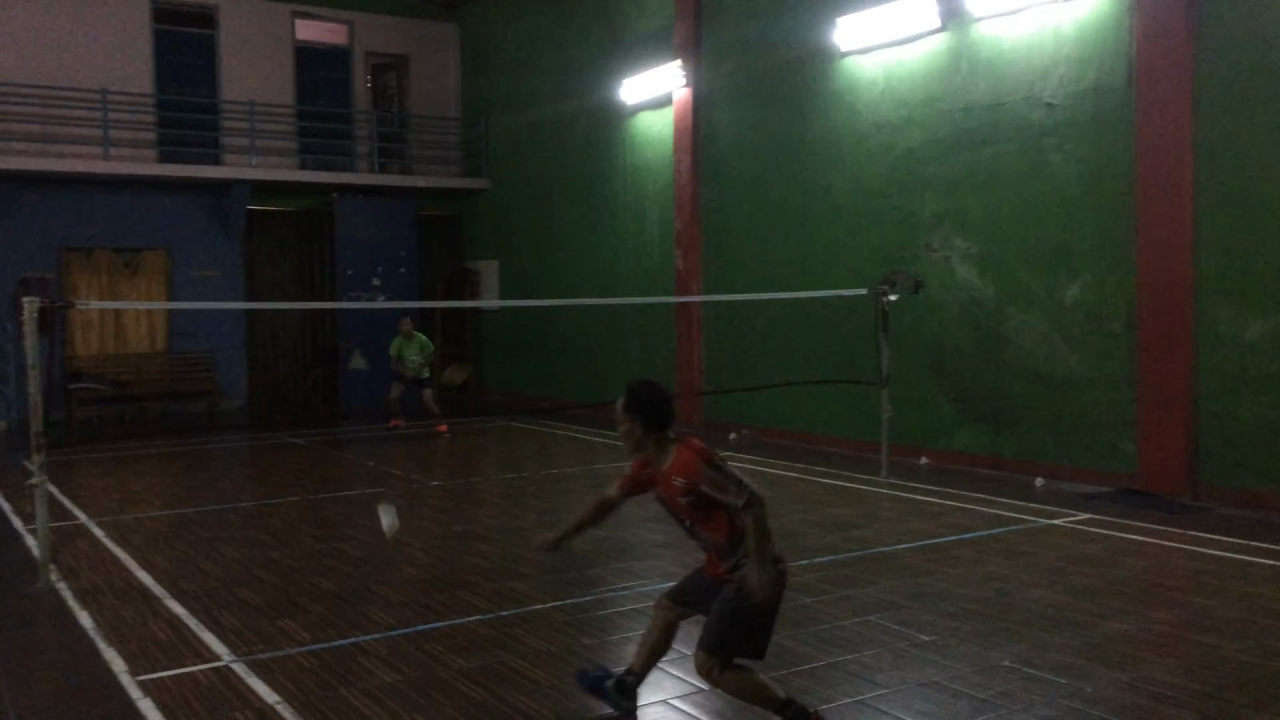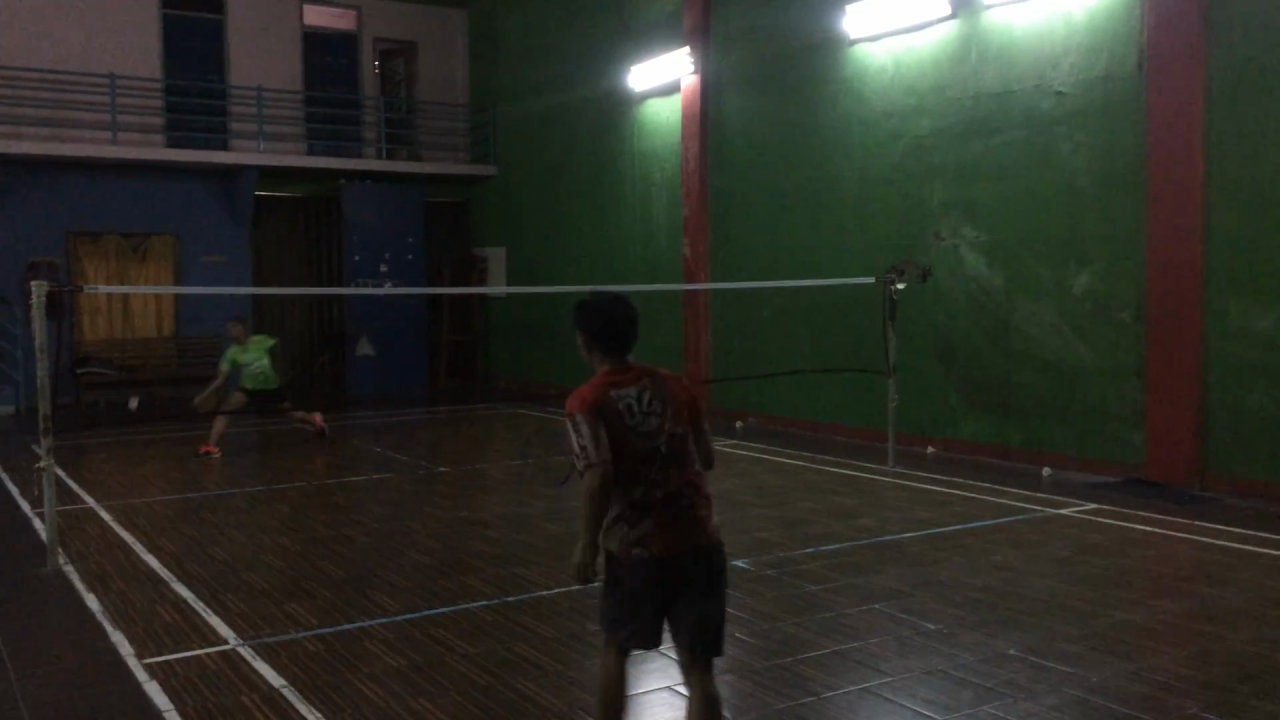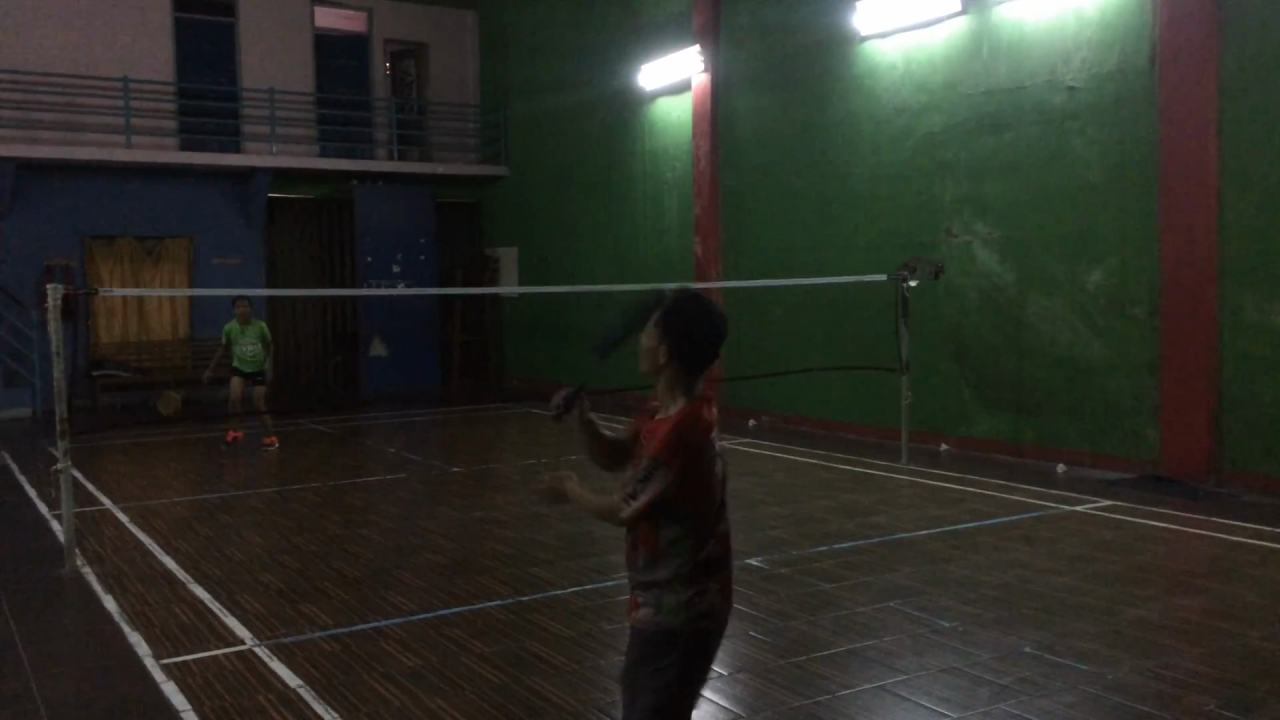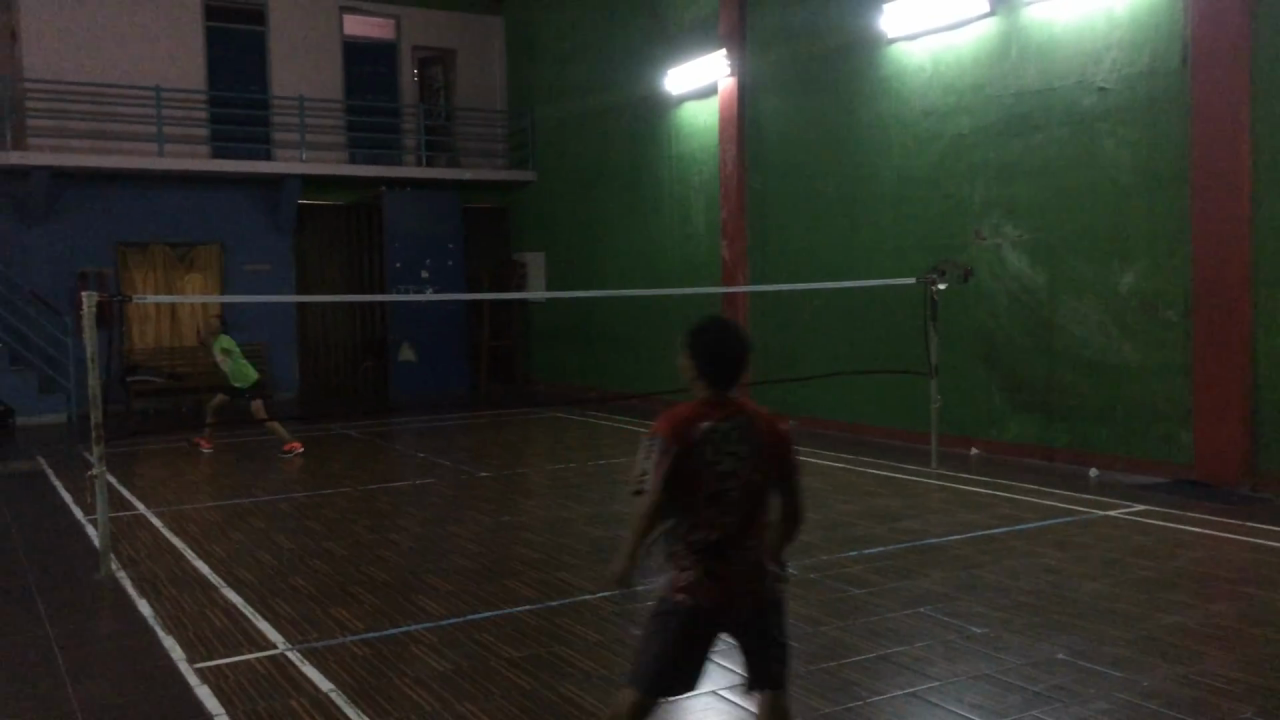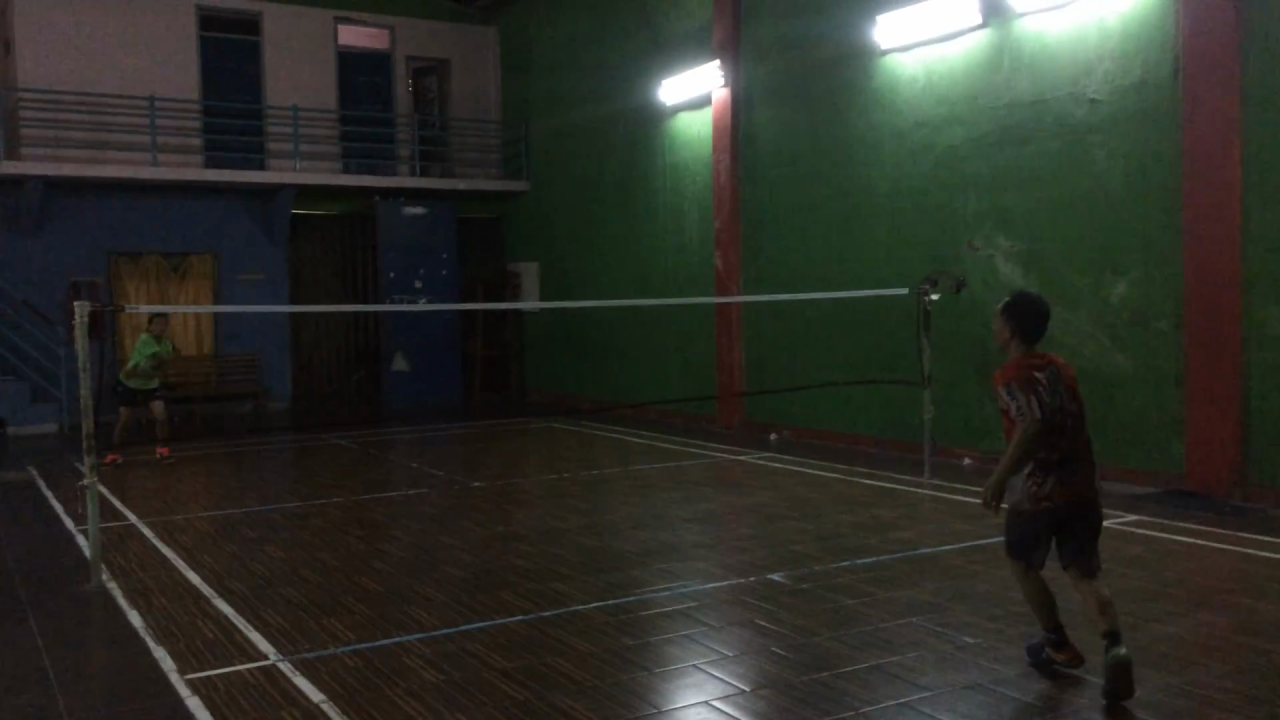
dt=1s
person 1, frame 1
left shoulder: (693, 461)
right shoulder: (648, 466)
left elbow: (751, 503)
right elbow: (609, 500)
left wrist: (760, 564)
right wrist: (566, 533)
left hip: (750, 573)
right hip: (723, 567)
left knee: (712, 665)
right knee: (665, 611)
right ankle: (624, 689)
person 1, frame 2
left shoulder: (585, 402)
right shoulder: (676, 387)
left elbow: (598, 476)
right elbow: (706, 459)
left wrist: (587, 542)
left hip: (636, 547)
right hip: (698, 540)
left knee: (613, 653)
right knee: (698, 667)
person 1, frame 3
left shoulder: (677, 432)
right shoulder: (678, 411)
left elbow: (625, 514)
right elbow: (613, 458)
left wrist: (571, 490)
right wrist: (582, 417)
left hip: (675, 609)
right hip: (678, 599)
person 1, frame 4
left shoulder: (673, 426)
right shoulder: (769, 430)
left elbow: (654, 504)
right elbow: (793, 512)
left wrist: (627, 556)
left hip: (691, 585)
right hip: (756, 583)
person 1, frame 5
left shoulder: (1010, 374)
right shoulder: (1061, 368)
left elbow: (1030, 424)
left wrist: (998, 479)
left hip: (1036, 491)
right hip: (1081, 487)
left knee: (1023, 565)
right knee: (1085, 575)
left ankle: (1060, 647)
right ankle: (1115, 650)
